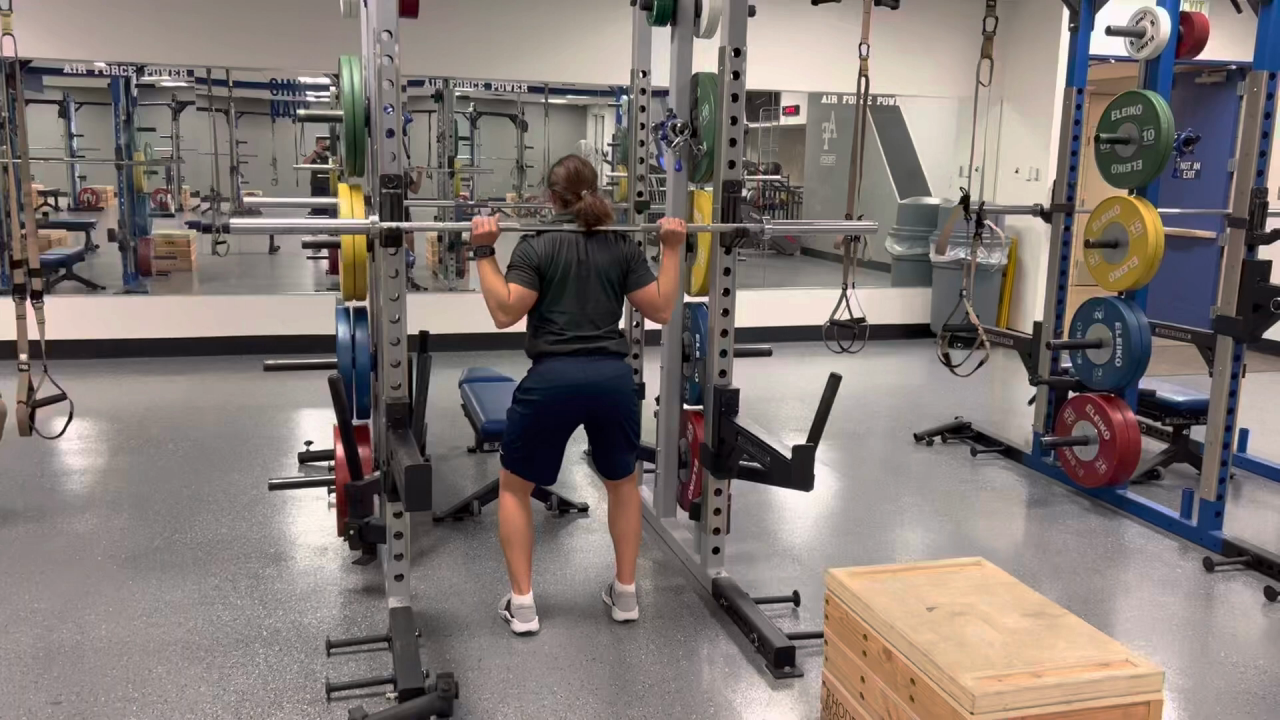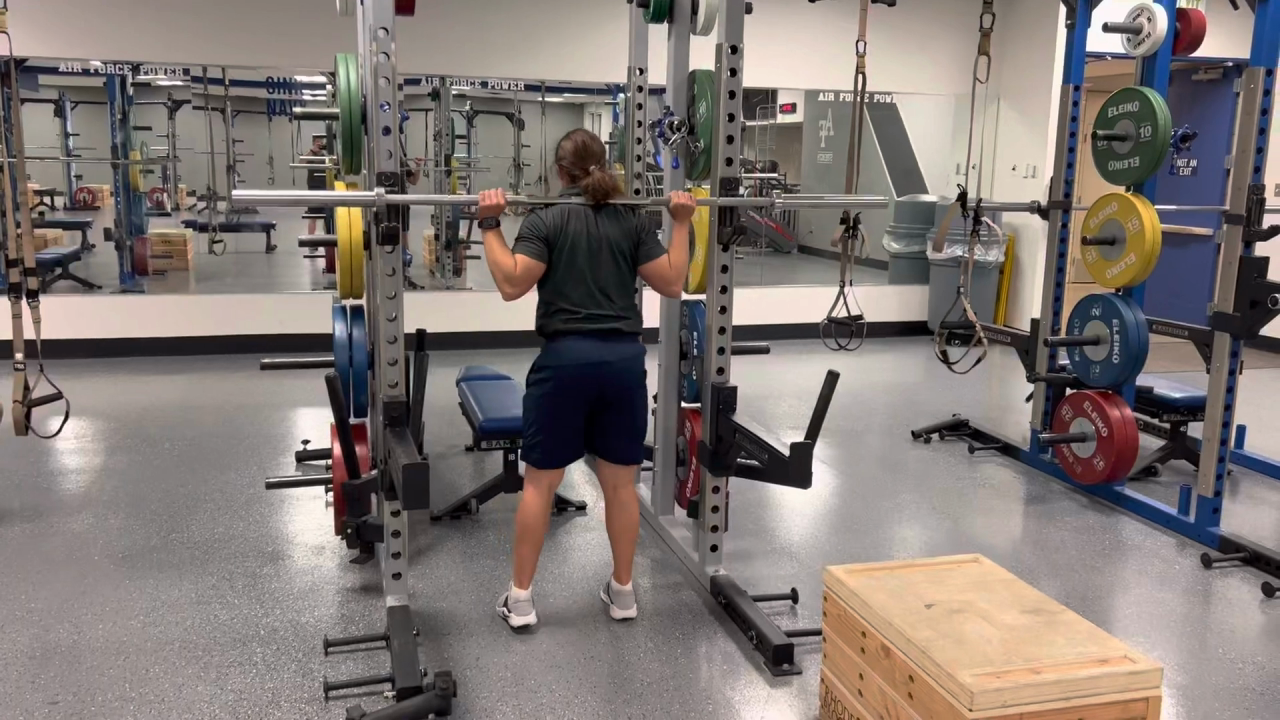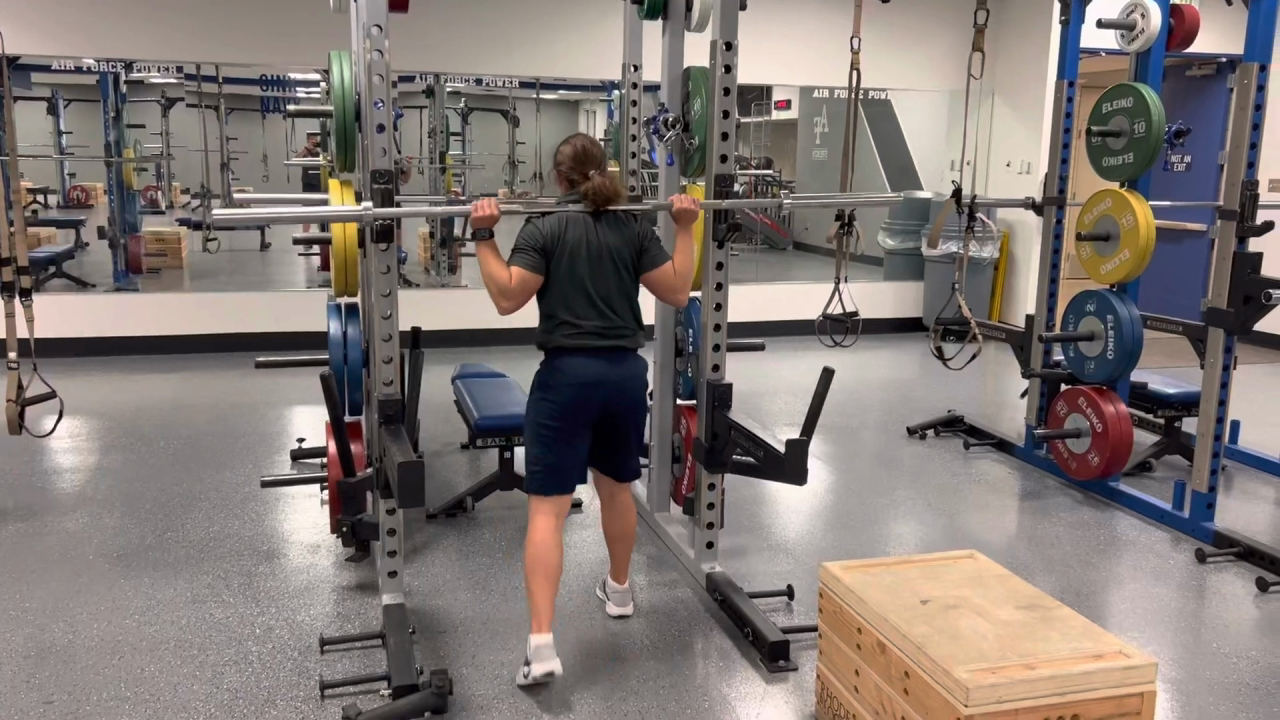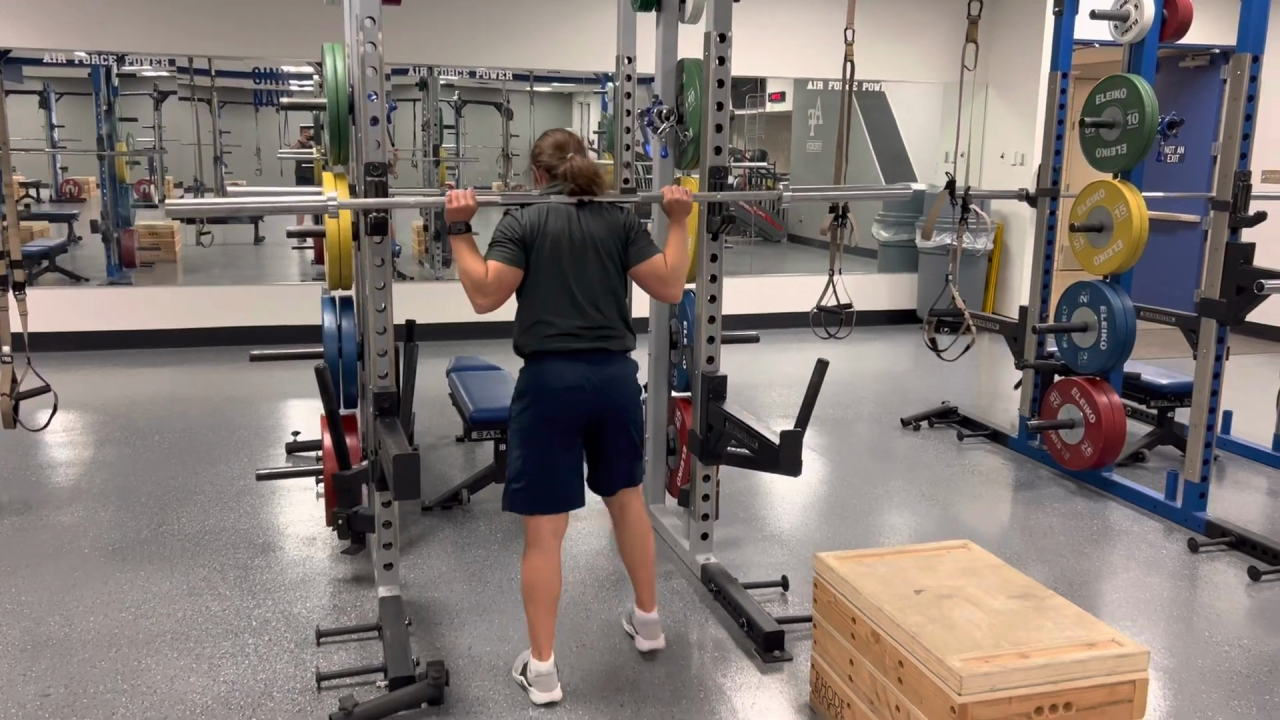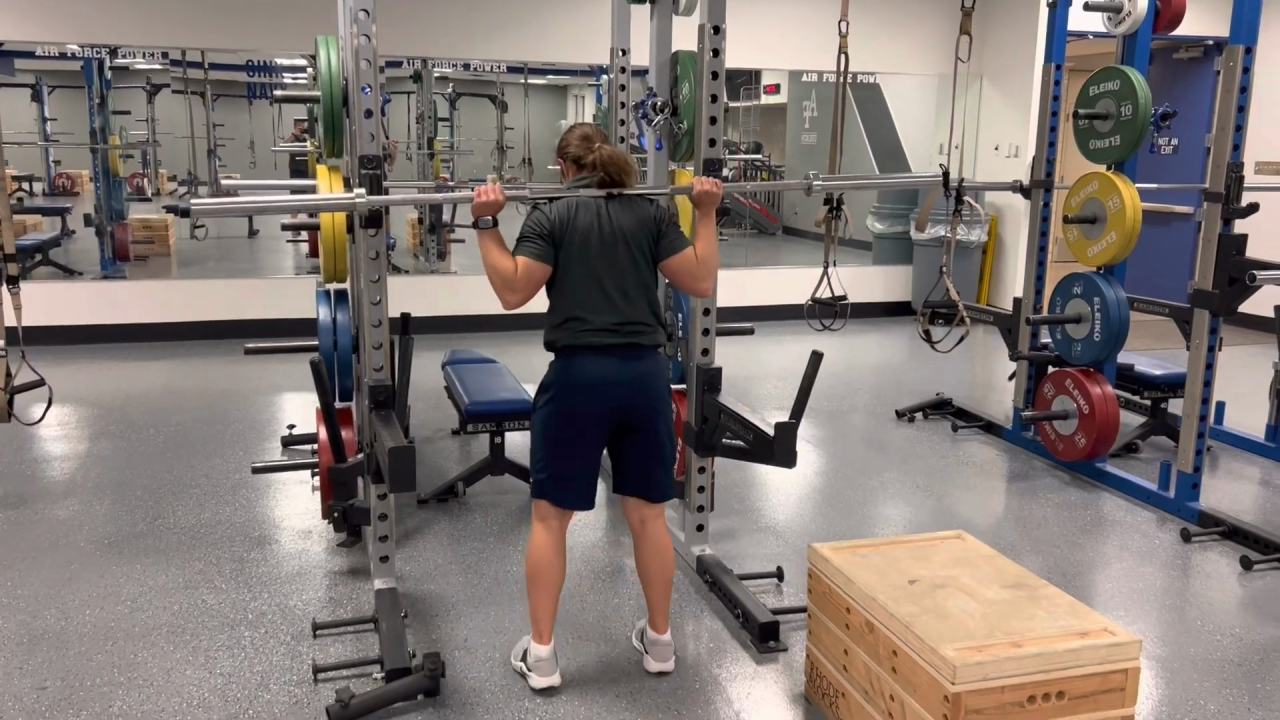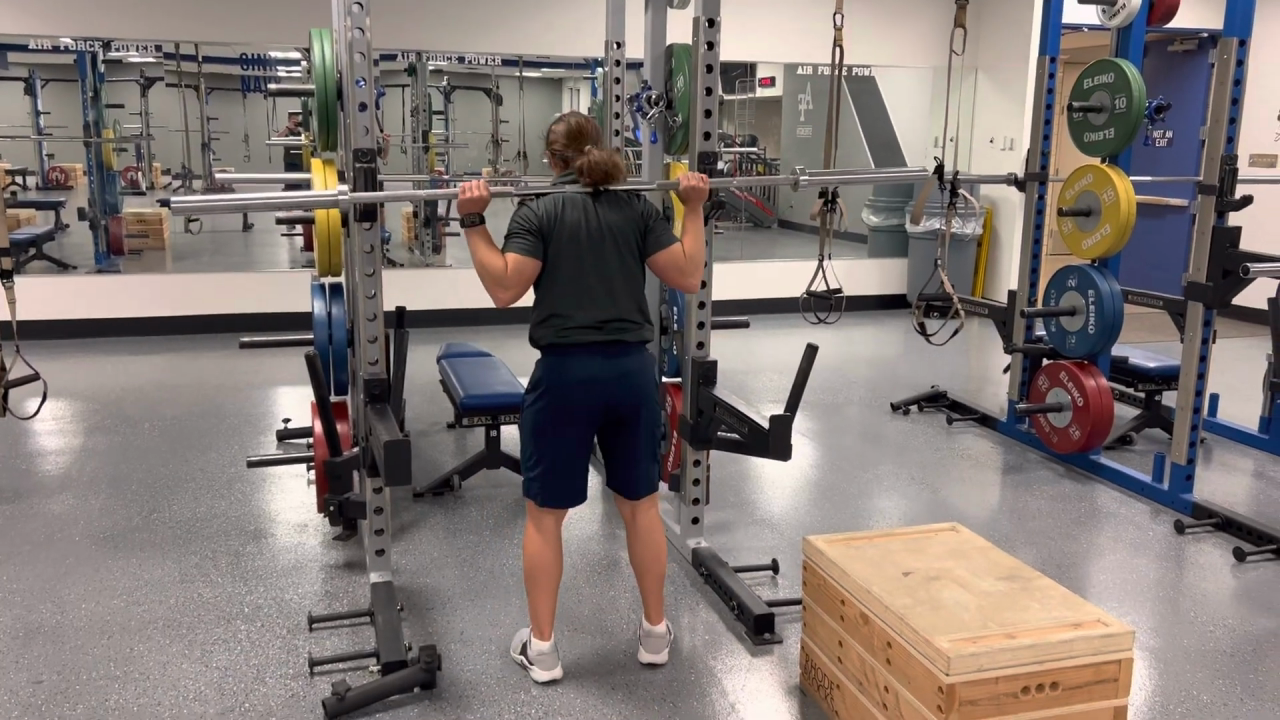
dt=0.4s
person 1, frame 1
left shoulder: (536, 246)
right shoulder: (623, 247)
left elbow: (505, 312)
right elbow: (661, 309)
left wrist: (484, 252)
right wrist: (672, 250)
left hip: (552, 381)
right hip: (613, 379)
left knee: (514, 488)
right knee: (623, 483)
left ankle: (522, 602)
right ankle: (625, 593)
person 1, frame 2
left shoulder: (546, 219)
right shoulder: (633, 220)
left elbow: (512, 284)
right elbow: (672, 283)
left wrist: (489, 224)
right wrist: (681, 223)
left hip: (565, 359)
right hip: (624, 358)
left knee: (540, 482)
right knee: (621, 481)
left ankle: (521, 597)
right ankle: (622, 590)
person 1, frame 3
left shoulder: (543, 228)
right shoulder: (634, 228)
left elbow: (507, 297)
right elbow: (677, 291)
left wrist: (483, 235)
right wrist: (685, 229)
left hip: (567, 375)
right hip: (626, 372)
left knee: (547, 507)
right knee: (617, 488)
left ankle: (542, 644)
right ankle: (618, 588)
person 1, frame 4
left shoulder: (522, 221)
right shoulder: (620, 220)
left elbow: (484, 294)
right elbow: (670, 288)
left wrist: (459, 229)
right wrist: (678, 222)
left hip: (550, 382)
right hip: (615, 377)
left knee: (544, 530)
right knee: (626, 497)
left ankle: (542, 667)
right ankle: (647, 619)
person 1, frame 5
left shoulder: (551, 216)
right shoulder: (652, 213)
left elbow: (512, 290)
right elbow: (700, 282)
left wrist: (486, 223)
right wrist: (706, 213)
left hip: (578, 377)
right hip: (644, 374)
left knee: (550, 515)
right knee: (648, 512)
left ankle: (541, 653)
right ankle: (659, 640)
person 1, frame 6
left shoulder: (539, 212)
right shoulder: (638, 209)
left elbow: (504, 288)
right elbow: (688, 277)
left wrist: (473, 220)
right wrist: (694, 210)
left hip: (565, 375)
right hip: (632, 371)
left knee: (545, 514)
right knee: (640, 504)
left ankle: (542, 647)
right ankle: (655, 631)
